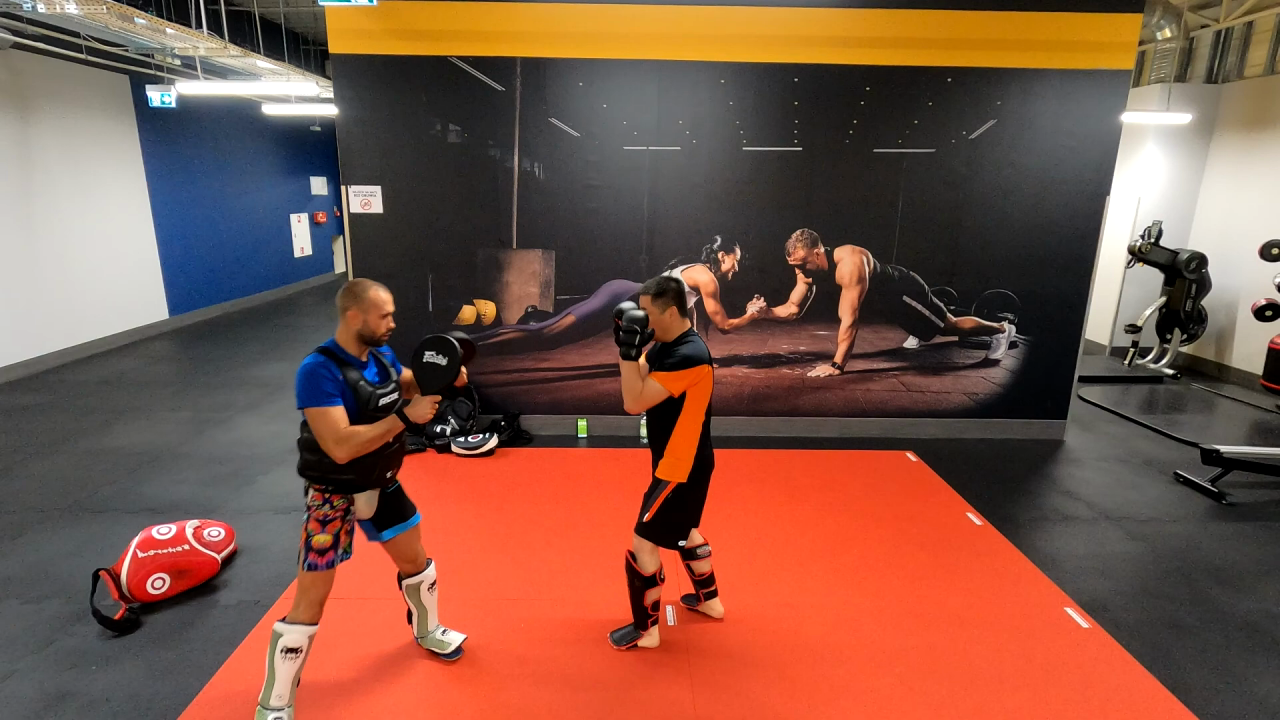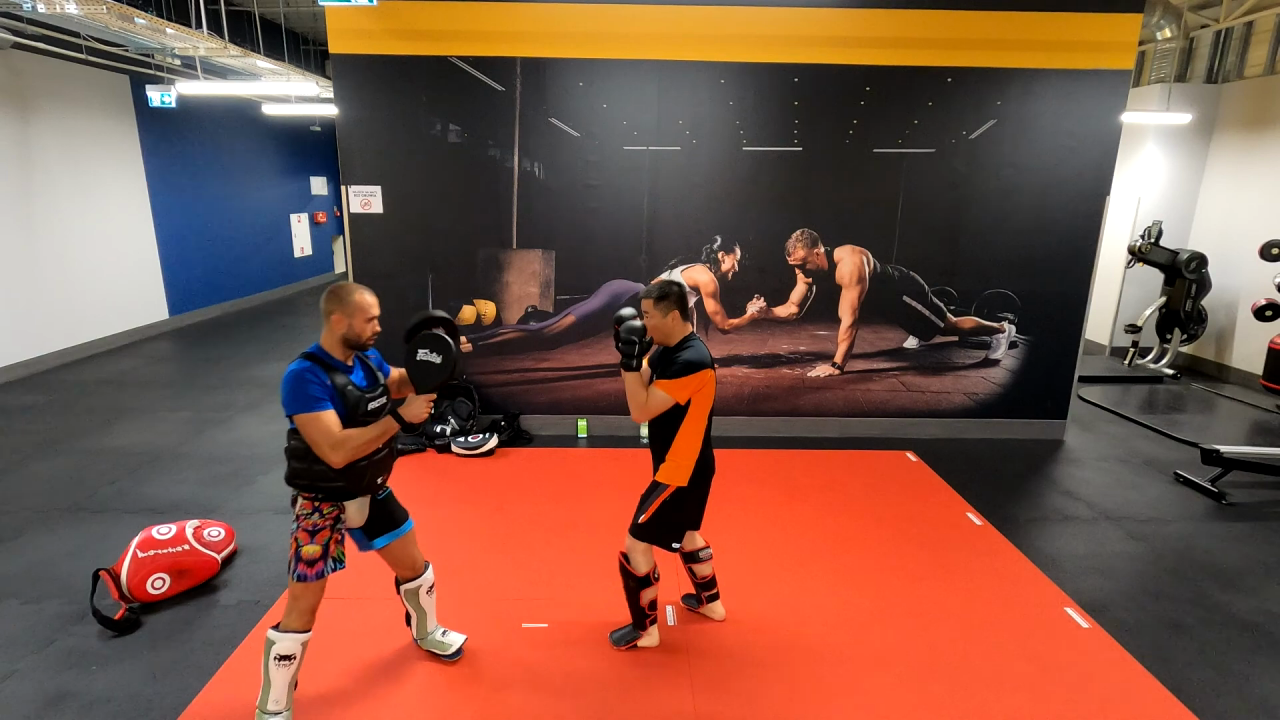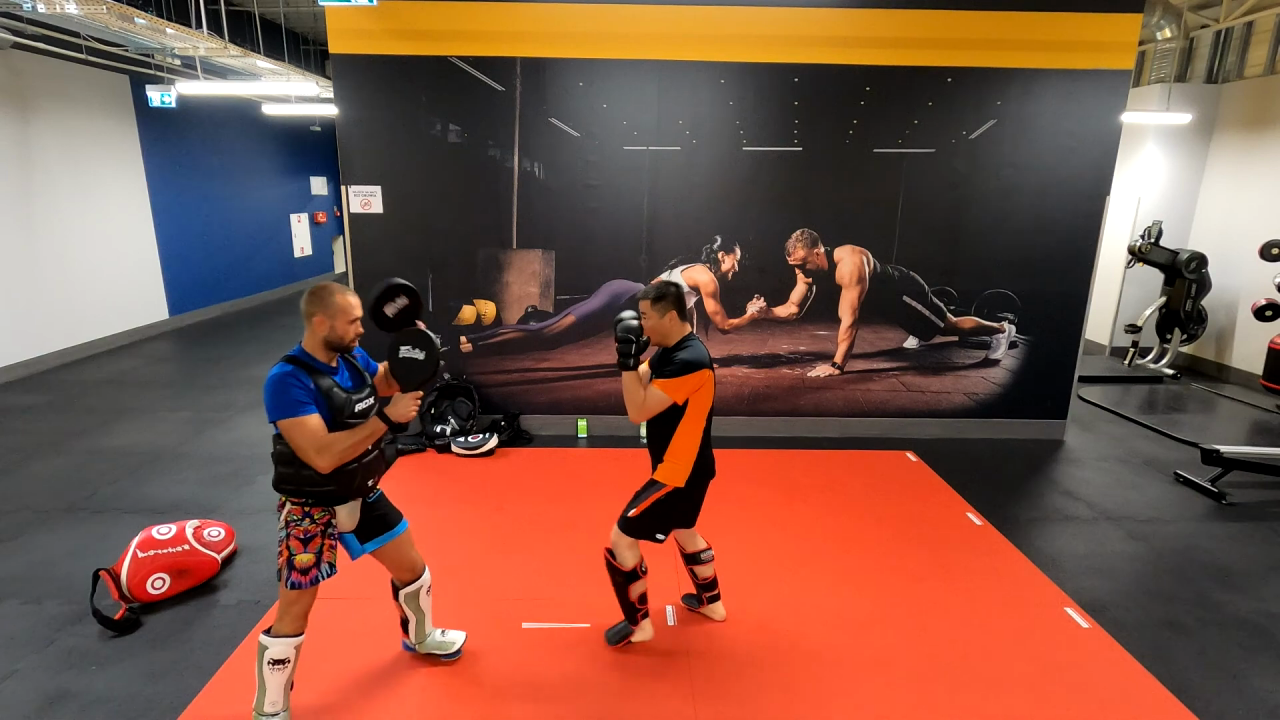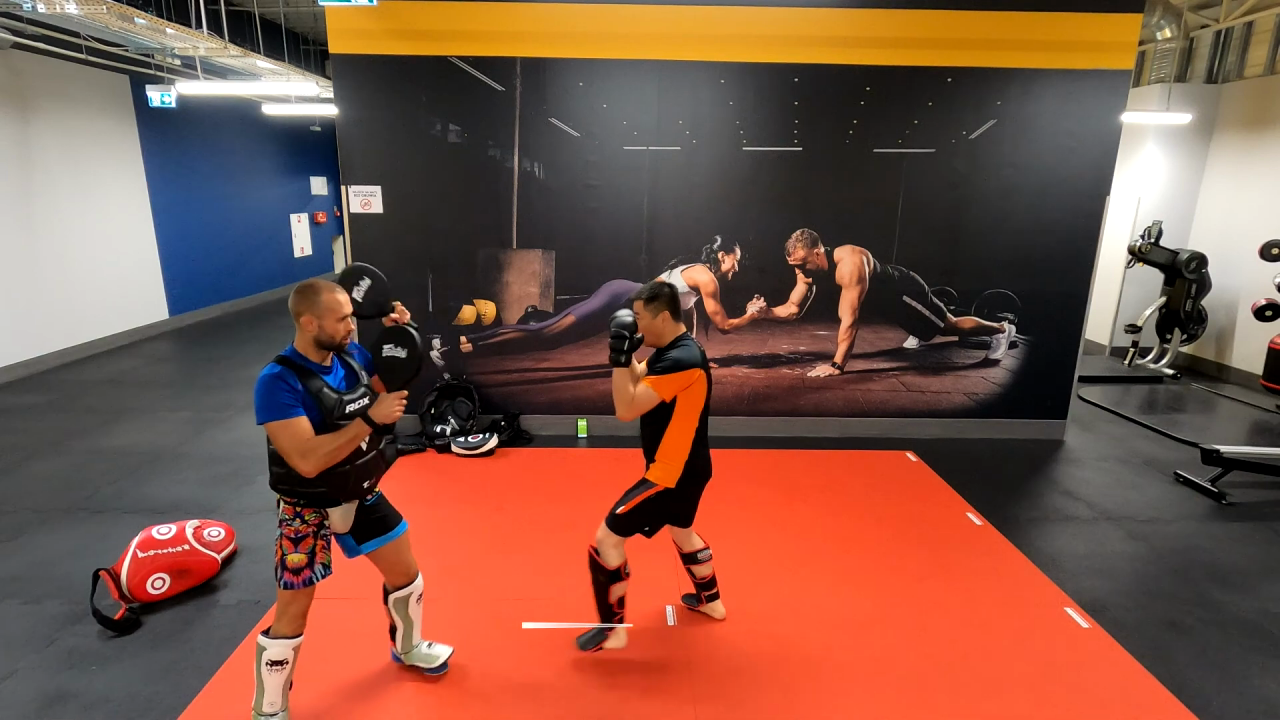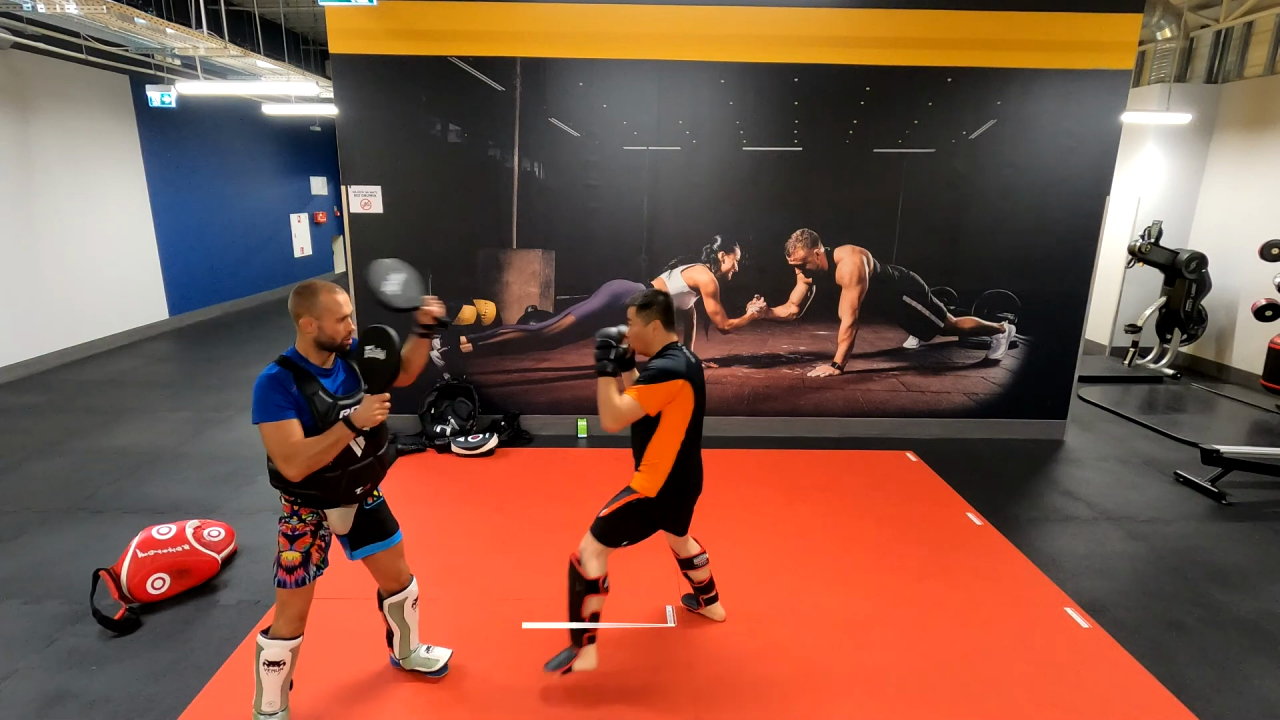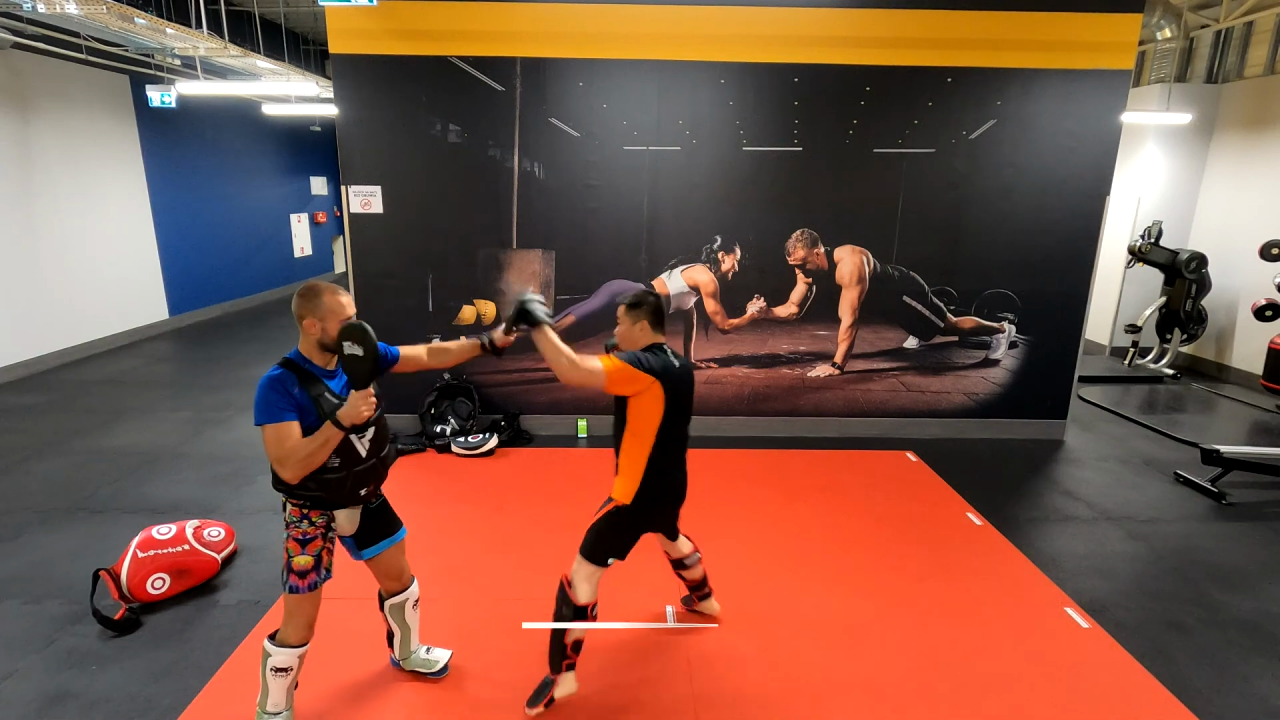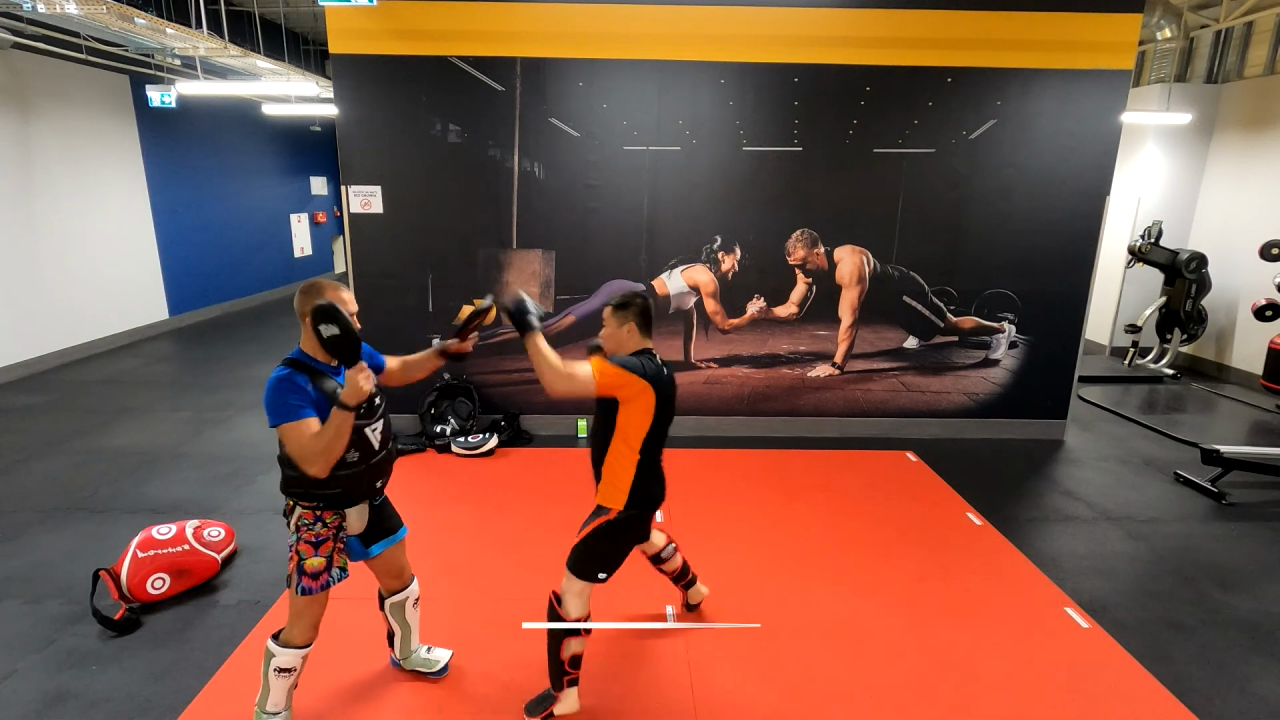
dt=0.1s
person 1, frame 1
left shoulder: (379, 353)
right shoulder: (318, 371)
left elbow: (409, 387)
right elbow: (341, 446)
right wrist: (406, 417)
left hip: (380, 485)
right hip: (332, 497)
left knee: (416, 560)
right knee: (310, 601)
left ankle: (427, 629)
person 1, frame 2
left shoulder: (365, 357)
right shoulder: (304, 377)
left elbow: (400, 385)
right elbow: (336, 451)
right wrist: (401, 417)
left hip: (370, 492)
right hip: (321, 506)
left knee: (413, 565)
right knee: (301, 610)
left ankle: (426, 631)
person 1, frame 3
left shoulder: (352, 357)
right shoulder: (287, 381)
left elbow: (390, 383)
right elbow: (324, 457)
right wrist: (389, 416)
left hip: (362, 495)
right hip: (312, 511)
left knee: (410, 566)
right knee: (293, 615)
left ankle: (423, 635)
person 1, frame 4
left shoulder: (349, 354)
right shoulder: (277, 381)
left elbow: (385, 384)
right elbow: (309, 461)
right wrist: (372, 419)
left hip: (361, 496)
right hip: (308, 512)
left knee: (405, 571)
right knee: (291, 616)
left ankle: (408, 646)
person 1, frame 5
left shoulder: (350, 353)
right shoulder: (275, 383)
left elbow: (405, 373)
right elbow: (295, 466)
left wrist: (425, 329)
right wrist: (355, 422)
left hip: (362, 496)
right hip: (307, 510)
left knee: (397, 579)
right knee: (291, 617)
left ankle: (408, 651)
person 1, frame 6
right shoulder: (278, 386)
left elbow: (425, 357)
right elbow: (290, 468)
left wrist: (487, 343)
right wrist: (342, 419)
left hip: (365, 500)
right hip: (313, 514)
left knee: (398, 579)
right knee: (298, 623)
left ankle: (406, 652)
person 1, frame 7
left shoulder: (352, 354)
right shoulder: (287, 384)
left elbow: (401, 369)
right elbow: (317, 463)
left wrist: (445, 349)
right wrist: (345, 407)
left hip: (367, 500)
right hip: (321, 515)
left knee: (399, 578)
right knee: (303, 625)
left ankle: (407, 652)
person 2, frame 1
left shoulder: (688, 355)
right shoulder: (666, 344)
left elbow: (633, 402)
right elbow: (637, 376)
left wrist: (629, 348)
right wrist: (628, 340)
left hip: (680, 469)
right hip: (686, 464)
left knee: (643, 546)
right knee: (684, 530)
left ankle: (646, 629)
right ankle: (708, 598)
person 2, frame 2
left shoulder: (691, 360)
right shoulder: (668, 349)
left elbow: (640, 410)
right elbow: (640, 382)
left wrist: (630, 356)
right wrist: (629, 350)
left hip: (681, 473)
right hip: (686, 467)
left knee: (636, 547)
right knee: (684, 533)
left ankle: (645, 628)
right ankle: (710, 601)
person 2, frame 3
left shoulder: (689, 362)
right shoulder: (673, 351)
left elbow: (637, 412)
right elbow: (644, 384)
left wrist: (627, 356)
right wrist: (631, 353)
left hip: (678, 474)
right hip: (692, 467)
left knee: (621, 540)
right knee: (683, 530)
left ankle: (637, 622)
right ankle: (709, 598)
person 2, frame 4
left shoulder: (681, 361)
right shoulder: (674, 349)
left elbow: (626, 409)
right elbow: (637, 380)
left wrist: (619, 352)
right wrist: (626, 352)
left hip: (672, 474)
right hip: (688, 468)
left knee: (607, 538)
right knee: (681, 529)
left ankle: (613, 627)
right ankle: (710, 598)
person 2, frame 5
left shoulder: (668, 372)
right shoulder: (680, 360)
left elbow: (614, 416)
right elbow: (641, 390)
left wrist: (608, 367)
right wrist: (622, 367)
left hip: (657, 485)
right hip: (684, 479)
left knee: (590, 551)
right knee: (678, 536)
left ankle: (582, 650)
right ankle: (709, 602)
person 2, frame 6
left shoulder: (640, 365)
right shoulder: (677, 365)
left elbow: (571, 372)
left wrist: (539, 322)
left hip: (637, 493)
right hip: (670, 486)
left knee: (582, 573)
right knee: (669, 536)
left ankle: (561, 675)
right ankle: (704, 599)
person 2, frame 7
left shoulder: (636, 373)
right shoulder: (658, 369)
left elbow: (559, 383)
left wrist: (530, 326)
left hip: (622, 500)
right hip: (647, 490)
left knee: (571, 589)
right knee: (645, 540)
right ankle: (691, 590)
person 3, frame 1
left shoulder: (697, 272)
right shoulder: (707, 278)
left elbow: (688, 313)
right elbow: (724, 324)
right wrist: (752, 314)
left hip: (622, 296)
right hip: (622, 300)
left knee: (546, 332)
right knee: (547, 335)
person 3, frame 2
left shoulder: (695, 271)
right shoulder: (708, 278)
right elbow: (724, 324)
right wrist: (752, 314)
left hip: (622, 295)
right hip: (622, 301)
left knee: (547, 333)
right knee: (546, 336)
left ankle: (466, 341)
right ankle: (466, 346)
person 3, frame 3
left shoulder: (696, 273)
right shoulder: (707, 277)
left elbow: (685, 313)
right elbow: (723, 325)
right wrist: (753, 313)
left hip: (621, 296)
right hip: (621, 300)
left knee: (546, 334)
right knee: (546, 336)
left ankle: (466, 341)
right ankle: (460, 348)
person 3, frame 4
left shoulder: (693, 271)
right shoulder: (707, 278)
left elbow: (687, 314)
right elbow: (723, 325)
right wrist: (751, 314)
left hip: (619, 295)
right hip: (621, 300)
left knee: (543, 333)
right knee: (544, 336)
left ankle: (463, 342)
right ankle: (457, 349)
person 3, frame 5
left shoulder: (694, 271)
right shoulder: (707, 278)
left elbow: (689, 318)
right elbow: (724, 325)
right wrist: (751, 315)
left hip: (616, 305)
right hip: (614, 305)
left knee: (544, 333)
right knee: (545, 336)
left ankle: (464, 344)
right ankle: (465, 347)
person 3, frame 6
left shoulder: (696, 270)
right shoulder: (707, 278)
left elbow: (689, 318)
right elbow: (723, 324)
left wrist: (688, 358)
right wrist: (752, 314)
left hip: (624, 295)
right hip: (622, 299)
left knee: (550, 330)
person 3, frame 7
left shoulder: (695, 272)
right shoulder: (707, 278)
left elbow: (689, 316)
right elbow: (724, 324)
left wrist: (690, 359)
right wrist: (751, 315)
left hip: (623, 295)
right hip: (621, 299)
left knee: (547, 332)
right knee: (545, 333)
person 4, frame 1
left shoulder: (850, 264)
right shoulder: (809, 268)
left elbow: (850, 319)
right elbow: (793, 309)
left wrist: (837, 365)
right wrist: (765, 312)
left hip: (904, 290)
right hip: (886, 293)
left knee: (949, 326)
left ankle: (1000, 330)
right ankle: (919, 334)
person 4, frame 2
left shoulder: (850, 263)
right shoulder: (808, 268)
left elbow: (849, 318)
right elbow: (793, 309)
left wrist: (837, 365)
right wrist: (765, 312)
left hip: (904, 290)
right hip: (886, 293)
left knee: (948, 326)
left ankle: (1000, 330)
right ankle: (919, 333)
person 4, frame 3
left shoulder: (849, 264)
right shoulder: (808, 268)
left elbow: (850, 319)
right elbow: (793, 308)
left wrist: (837, 365)
right wrist: (765, 312)
left hip: (904, 289)
right hip: (885, 293)
left knee: (949, 326)
left ankle: (1001, 330)
right ankle: (919, 333)
person 4, frame 4
left shoulder: (850, 264)
right shoulder: (808, 268)
left elbow: (850, 318)
right elbow: (793, 309)
left wrist: (837, 365)
right wrist: (765, 312)
left hip: (904, 289)
right hip: (885, 293)
left knee: (949, 326)
left ankle: (1000, 330)
right ankle: (919, 333)
person 4, frame 5
left shoulder: (849, 264)
right shoulder: (809, 266)
left elbow: (849, 319)
right elbow: (793, 309)
left wrist: (837, 365)
right wrist: (765, 312)
left hip: (903, 289)
right hip: (885, 293)
left knee: (948, 327)
left ankle: (1001, 330)
right ankle: (918, 336)
person 4, frame 6
left shoulder: (850, 264)
right shoulder: (809, 267)
left elbow: (850, 319)
right elbow: (793, 309)
left wrist: (837, 365)
right wrist: (765, 313)
left hip: (904, 290)
right hip: (885, 293)
left knee: (948, 327)
left ankle: (1000, 330)
right ankle: (918, 335)
person 4, frame 7
left shoulder: (849, 264)
right shoulder: (808, 268)
left elbow: (849, 319)
right elbow: (793, 309)
left wrist: (837, 365)
right wrist: (765, 312)
left hip: (904, 290)
right hip: (886, 293)
left knee: (949, 326)
left ankle: (1001, 330)
right ankle: (919, 334)
